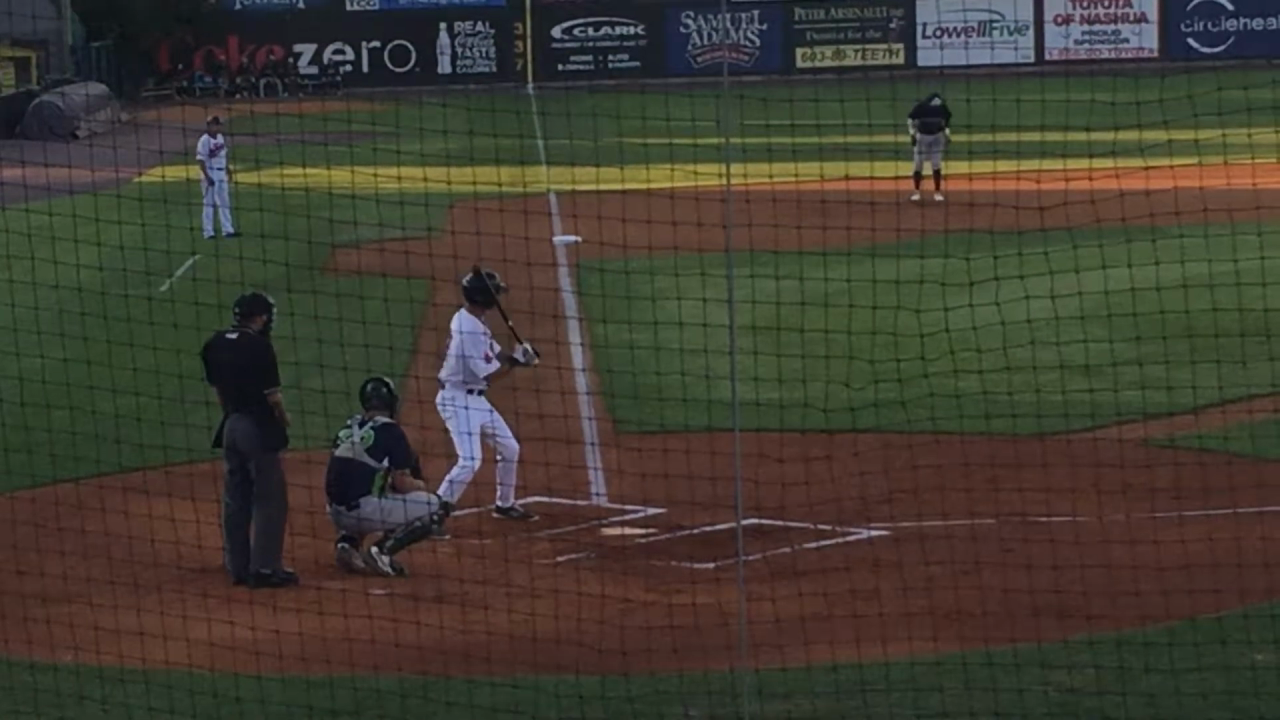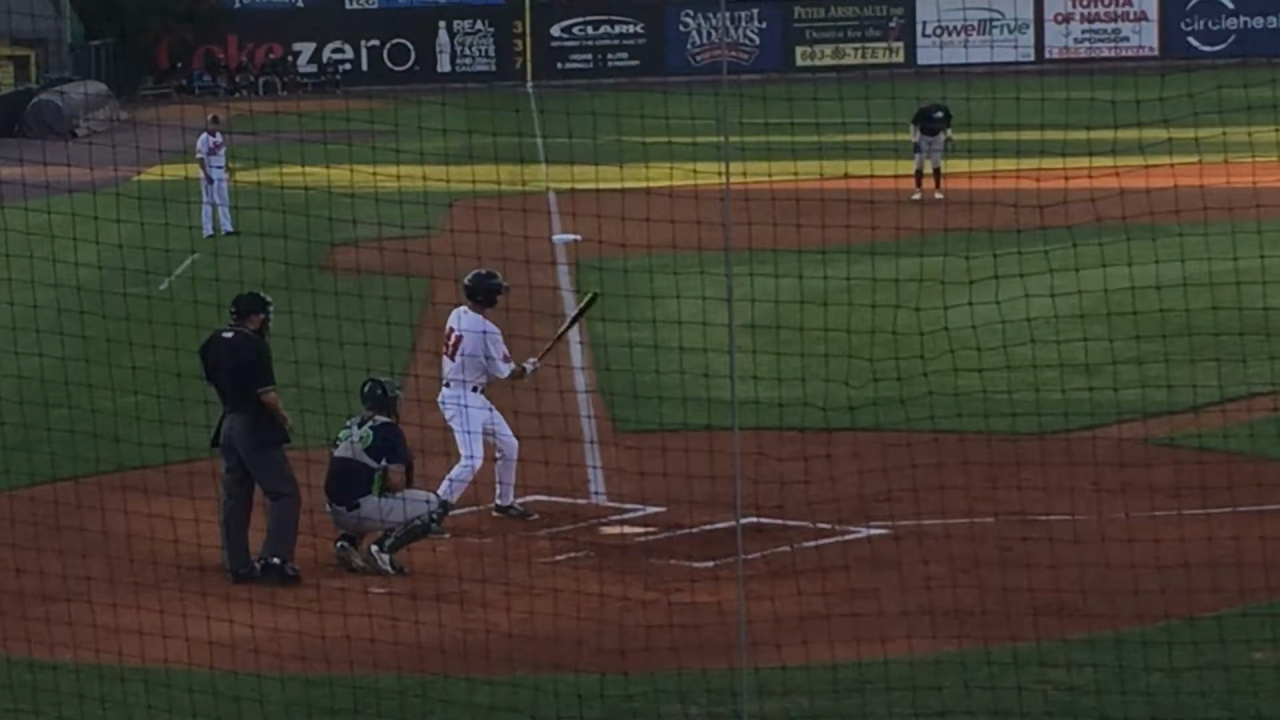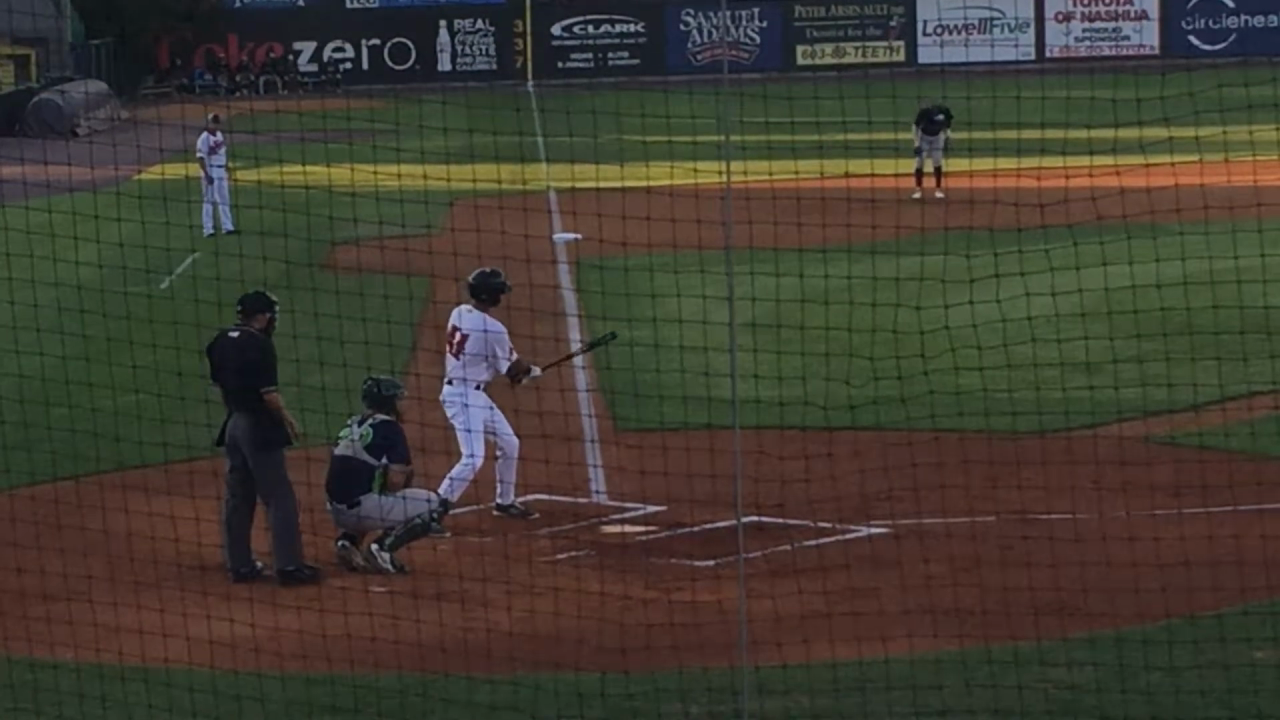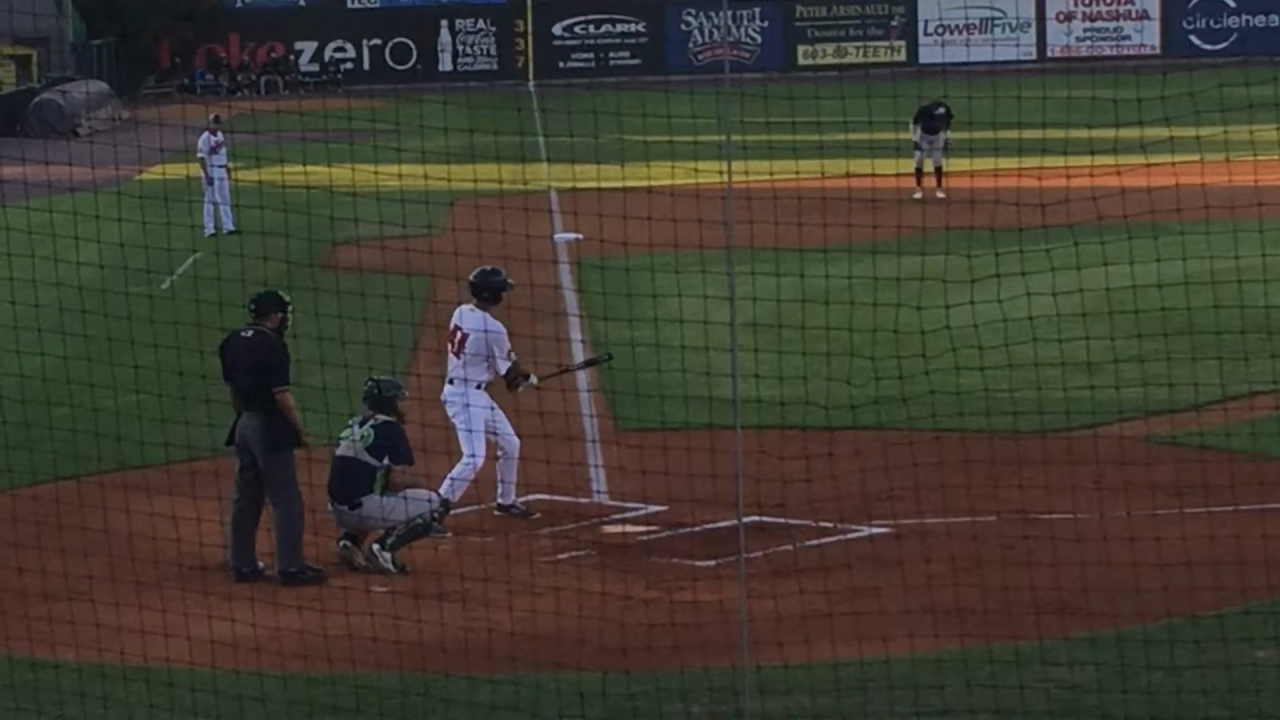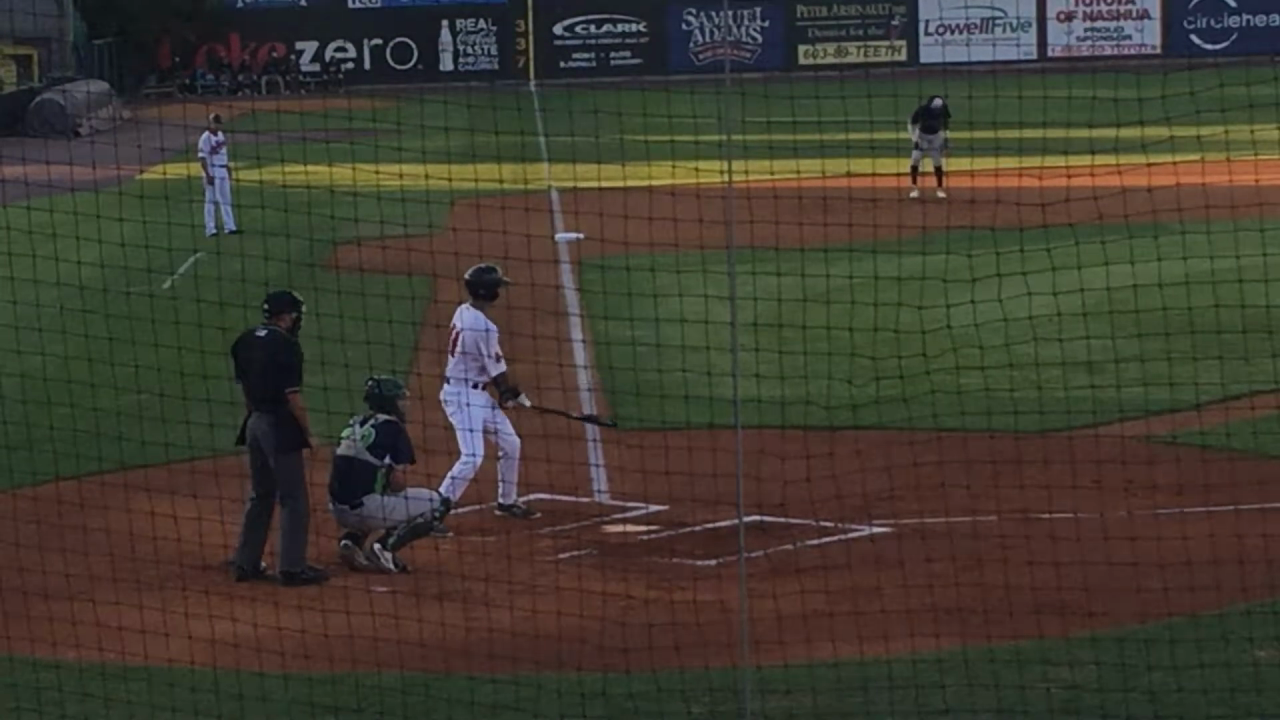
dt=0.2s
person 1, frame 1
left shoulder: (215, 344)
right shoulder: (259, 346)
left elbow: (219, 389)
right elbow: (272, 396)
right wrist: (283, 417)
left hip: (231, 426)
right hip: (258, 427)
left knee: (235, 499)
right knee: (270, 500)
left ankle: (238, 567)
right ankle: (264, 568)
person 1, frame 2
left shoulder: (213, 344)
right shoulder: (254, 345)
left elbow: (218, 386)
right elbow: (267, 395)
right wrist: (283, 417)
left hip: (229, 426)
right hip: (256, 428)
left knee: (234, 498)
right knee: (285, 492)
left ankle: (239, 565)
right ankle: (275, 559)
person 1, frame 3
left shoulder: (220, 343)
right shoulder: (259, 345)
left elbow: (222, 388)
right elbow: (269, 395)
right wrist: (290, 422)
left hip: (233, 425)
right hip: (260, 428)
left knee: (237, 498)
right knee: (280, 499)
left ankle: (240, 564)
right ankle: (290, 565)
person 1, frame 4
left shoulder: (232, 342)
right shoulder: (272, 345)
left elbow: (233, 389)
right elbow: (281, 396)
right wrist: (300, 429)
left hip: (243, 425)
right hip: (270, 428)
left knee: (245, 497)
right knee: (286, 499)
left ankle: (242, 564)
right ankle: (291, 567)
person 1, frame 5
left shoulder: (245, 341)
right shoulder: (286, 345)
left elbow: (244, 388)
right elbow: (293, 396)
right wrist: (308, 432)
left hip: (254, 424)
right hip: (281, 428)
left knee: (260, 496)
right knee: (293, 499)
left ankle: (246, 562)
right ankle: (292, 567)
person 2, frame 1
left shoulder: (473, 320)
right shoulder: (469, 327)
left elbow: (494, 356)
right elbow: (489, 374)
left wrist: (518, 356)
right wrist: (515, 359)
left hip: (476, 398)
right hip: (457, 399)
left knee: (509, 448)
right knee: (470, 461)
left ankle: (505, 505)
person 2, frame 2
left shoulder: (458, 315)
right shoulder: (486, 330)
right elbow: (505, 372)
left wrist: (518, 366)
right wrist: (526, 369)
left hip: (472, 395)
right hip: (460, 397)
left knee: (508, 445)
right knee: (472, 460)
left ankle: (504, 503)
person 2, frame 3
left shoulder: (458, 313)
right shoulder: (493, 329)
right elbow: (510, 365)
left wrist: (517, 368)
right wrist: (529, 371)
left hip: (472, 393)
right hip: (463, 395)
left knee: (509, 443)
right knee: (473, 459)
left ankle: (505, 502)
person 2, frame 4
left shoulder: (461, 313)
right shoulder: (493, 329)
right elbow: (507, 367)
left wrist: (514, 375)
right wrist: (526, 377)
left hip: (473, 393)
right hip: (465, 395)
left knee: (510, 443)
right knee: (474, 458)
left ankle: (506, 502)
person 2, frame 5
left shoulder: (462, 312)
right shoulder: (484, 327)
right elbow: (496, 371)
left wrist: (504, 391)
right wrist: (515, 394)
left hip: (476, 393)
right hip: (463, 394)
left knee: (511, 444)
right knee: (472, 458)
left ankle: (507, 502)
person 3, frame 1
left shoulder: (348, 428)
right shoulder: (390, 431)
right elbow: (402, 484)
left wrist: (388, 479)
right wrist: (420, 485)
left hip: (337, 513)
right hip: (364, 511)
right knee: (436, 507)
left ankle: (347, 542)
right ankle: (382, 551)
person 3, frame 2
left shoulder: (349, 428)
right shoulder: (389, 430)
right elbow: (395, 482)
left hip: (337, 512)
right hip: (363, 510)
right knee: (435, 506)
left ankle: (347, 541)
right ankle: (382, 550)
person 3, frame 3
left shoulder: (351, 427)
right shoulder: (390, 428)
right elbow: (395, 481)
right wrist: (405, 476)
left hip: (337, 511)
right hip: (363, 508)
right knee: (436, 505)
left ankle: (347, 541)
right ankle: (382, 548)
person 3, frame 4
left shoulder: (352, 427)
right shoulder: (391, 429)
right elbow: (397, 482)
right wrist: (409, 483)
left hip: (339, 510)
right hip: (365, 508)
right knee: (438, 504)
left ankle: (349, 540)
right ankle: (383, 548)
person 3, frame 5
left shoulder: (353, 426)
right shoulder: (392, 428)
right elbow: (396, 482)
right wrist: (400, 489)
left hip: (340, 510)
right hip: (365, 508)
right knee: (439, 503)
left ankle: (351, 540)
right ankle: (384, 547)
